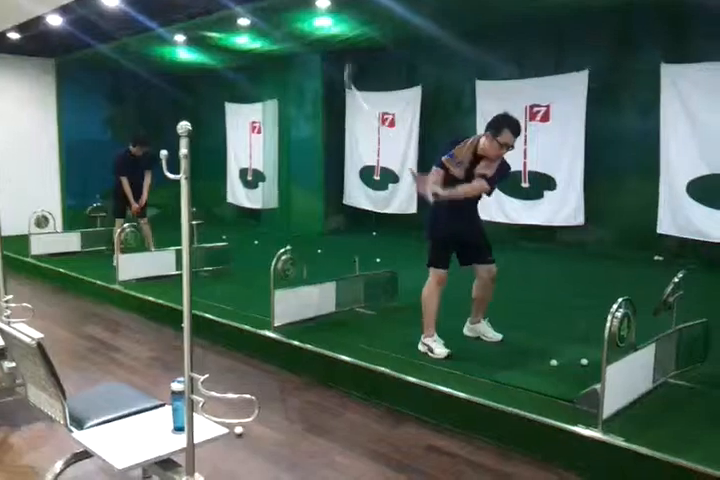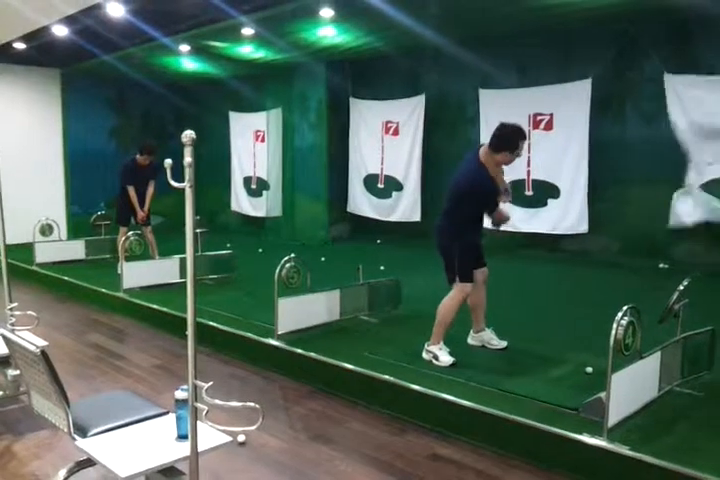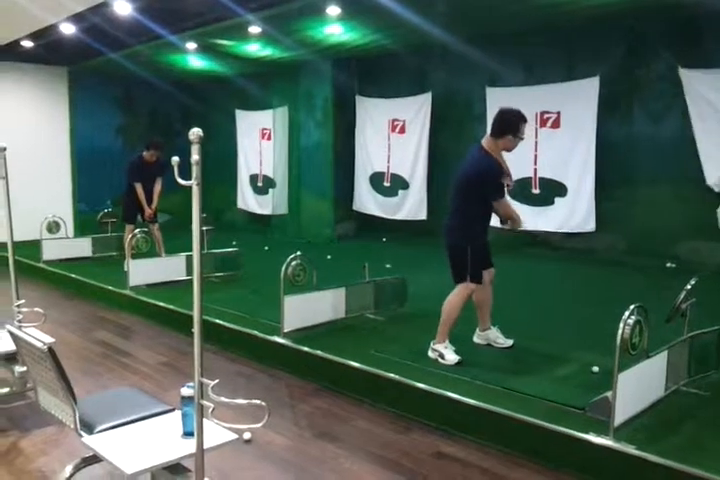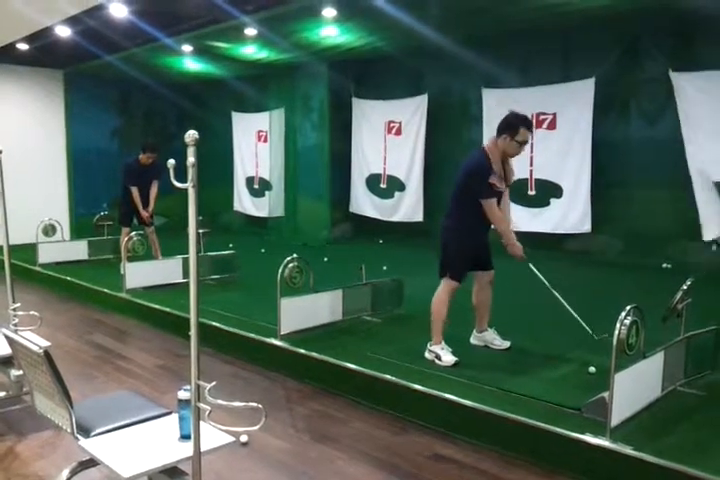
dt=0.4s
person 1, frame 1
left shoulder: (501, 167)
right shoulder: (457, 149)
left elbow: (474, 188)
right elbow: (435, 176)
left wrist: (444, 193)
right wrist: (432, 188)
left hip: (469, 222)
right hip: (442, 220)
left knee: (488, 272)
right knee: (438, 275)
left ankle: (476, 322)
right ankle: (428, 337)
person 1, frame 2
left shoulder: (478, 153)
right shoulder: (485, 182)
right elbow: (495, 215)
right wrist: (503, 217)
left hip: (465, 231)
right hip: (454, 236)
left knee: (480, 276)
right knee: (462, 288)
left ankle: (479, 331)
right ankle: (433, 345)
person 1, frame 3
left shoulder: (484, 152)
right shoulder: (489, 167)
right elbow: (500, 205)
left wrist: (507, 215)
right wrist: (516, 218)
left hip: (474, 230)
right hip: (463, 233)
left knee: (487, 276)
right knee: (466, 286)
left ankle: (484, 330)
right ankle: (439, 344)
person 1, frame 4
left shoulder: (503, 160)
right shoulder: (480, 165)
left elbow: (503, 198)
right elbow: (491, 209)
left wrist: (509, 233)
right wrist: (510, 241)
left hip: (478, 232)
right hip: (458, 231)
left knee: (485, 277)
right knee: (449, 284)
left ankle: (481, 332)
right ankle: (435, 345)
person 2, frame 1
left shoulder: (147, 156)
right shoulder: (121, 158)
left elbow: (147, 176)
right elbow: (124, 181)
left wrist: (145, 195)
right wrist: (132, 203)
left hip: (138, 192)
right hip: (121, 193)
left knee: (144, 221)
right knee: (119, 222)
left ankle: (152, 249)
person 2, frame 2
left shoulder: (153, 166)
right shoulder: (128, 166)
left elbow: (151, 186)
right elbow: (131, 190)
left wrist: (146, 207)
right wrist: (138, 211)
left hip: (142, 200)
right hip: (125, 201)
left knee: (147, 229)
right knee: (123, 230)
left ankle: (156, 258)
person 2, frame 3
left shoulder: (160, 163)
right shoulder: (135, 164)
left elbow: (158, 183)
right elbow: (138, 187)
left wrist: (154, 204)
right wrist: (145, 208)
left hip: (149, 199)
right hip: (132, 199)
left knee: (155, 227)
right knee: (130, 228)
left ankle: (163, 256)
right ankle: (127, 260)
person 2, frame 4
left shoulder: (156, 166)
right shoulder: (130, 166)
left elbow: (154, 186)
right elbow: (134, 190)
left wrist: (151, 206)
right wrist: (141, 211)
left hip: (145, 202)
right hip: (128, 202)
left knee: (150, 230)
right knee: (126, 231)
left ankle: (159, 259)
right ankle: (124, 262)
